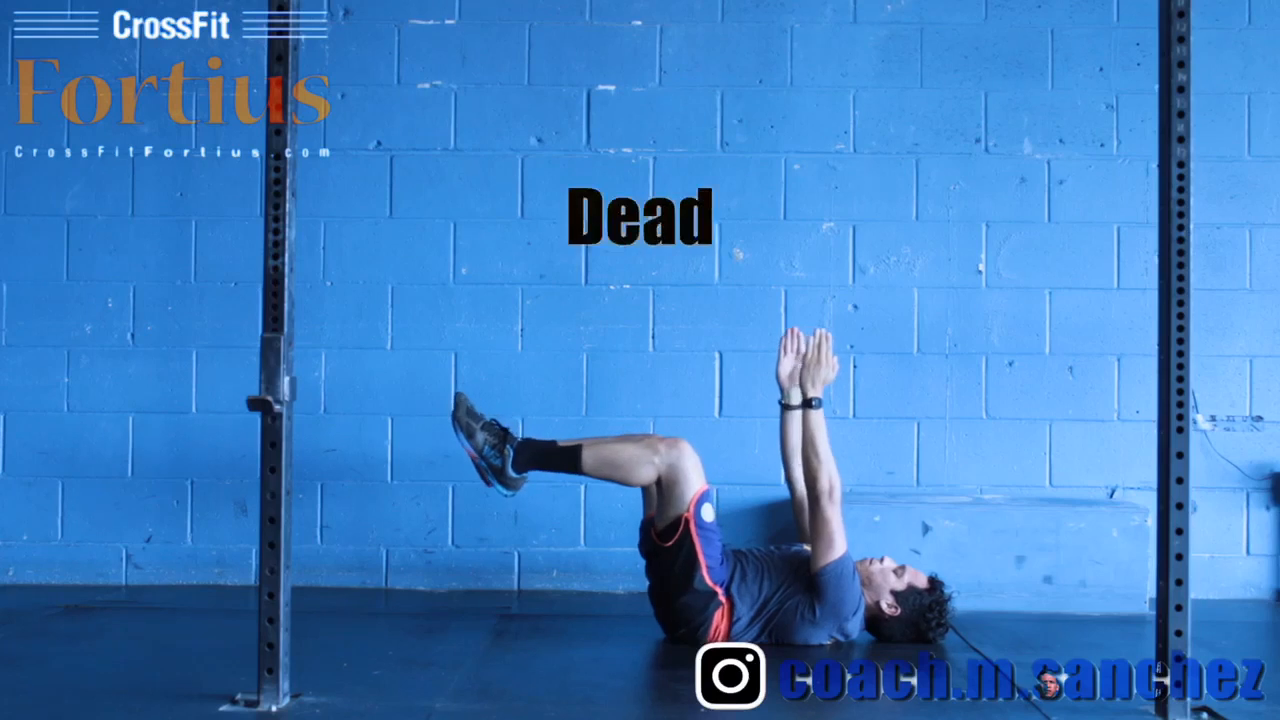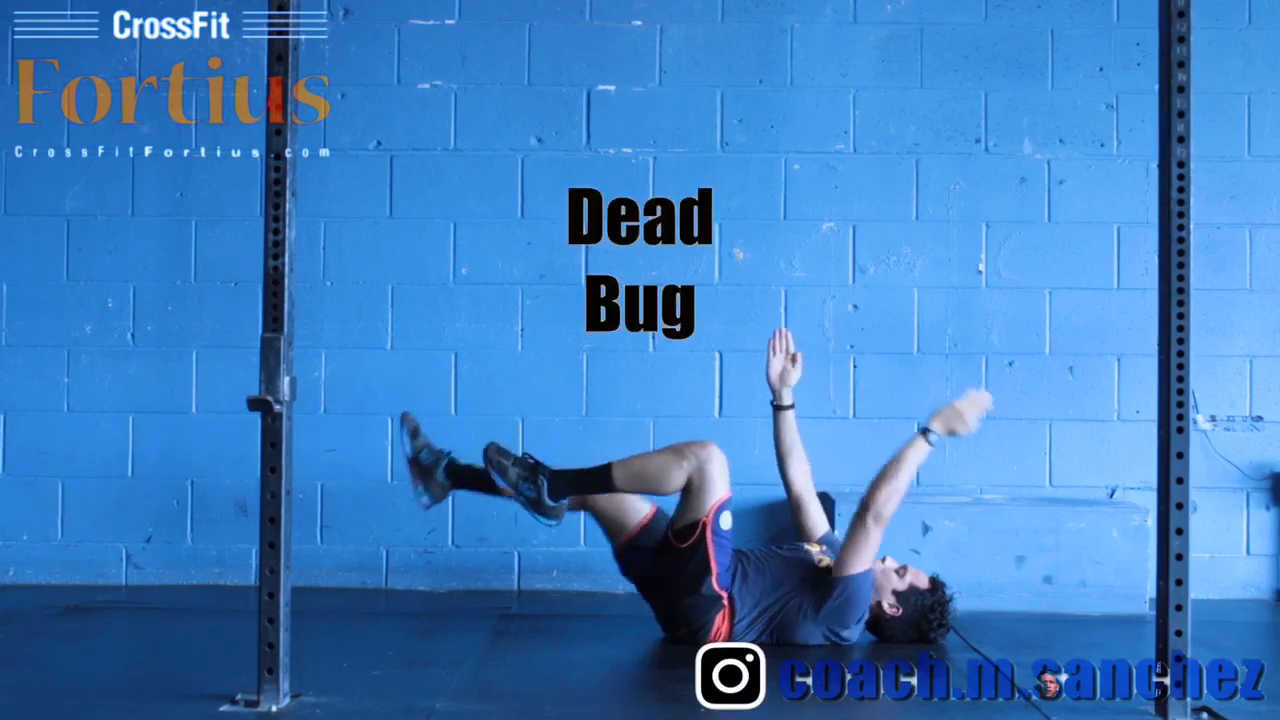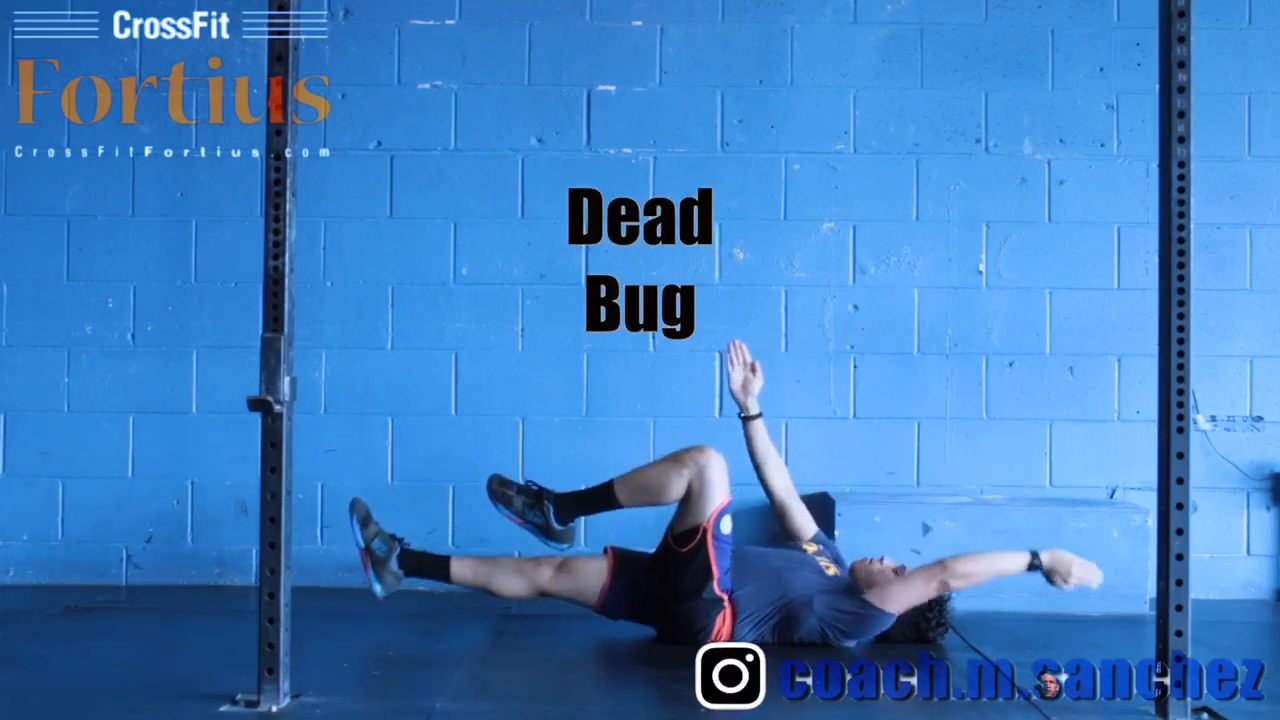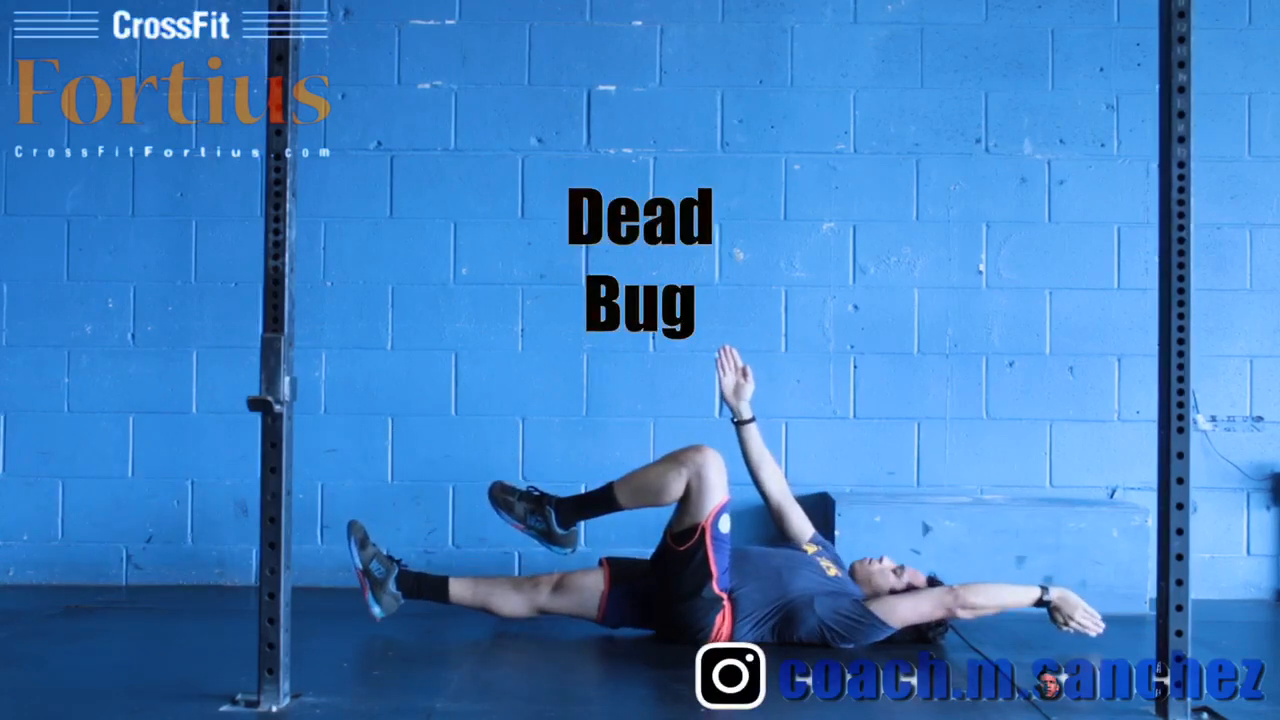
dt=0.7s
person 1, frame 1
left shoulder: (843, 602)
right shoulder: (839, 579)
left elbow: (826, 495)
right elbow: (801, 484)
left wrist: (813, 395)
right wrist: (791, 393)
left hip: (703, 604)
right hip: (697, 588)
left knee: (674, 453)
right knee: (657, 452)
left ankle: (516, 458)
right ankle: (515, 453)
person 1, frame 2
left shoulder: (847, 607)
right shoulder: (833, 559)
left elbow: (875, 513)
right elbow: (800, 485)
left wrist: (931, 432)
right wrist: (783, 395)
left hip: (703, 605)
right hip: (688, 584)
left knee: (705, 457)
right knee: (595, 486)
left ankle: (553, 486)
right ankle: (450, 474)
person 1, frame 3
left shoulder: (859, 612)
right shoulder: (830, 560)
left elbow: (944, 575)
right elbow: (780, 486)
left wrist: (1039, 559)
right wrist: (750, 407)
left hip: (704, 606)
right hip: (678, 593)
left knee: (705, 462)
right knee: (546, 573)
left ankle: (560, 508)
right ankle: (402, 562)
person 1, frame 4
left shoulder: (860, 615)
right shoulder: (827, 560)
left elbow: (955, 601)
right elbow: (776, 490)
left wrist: (1046, 594)
right wrist: (744, 409)
left hip: (704, 606)
right hip: (674, 591)
left knee: (702, 461)
right knee: (541, 592)
left ankle: (562, 515)
right ankle: (400, 585)
